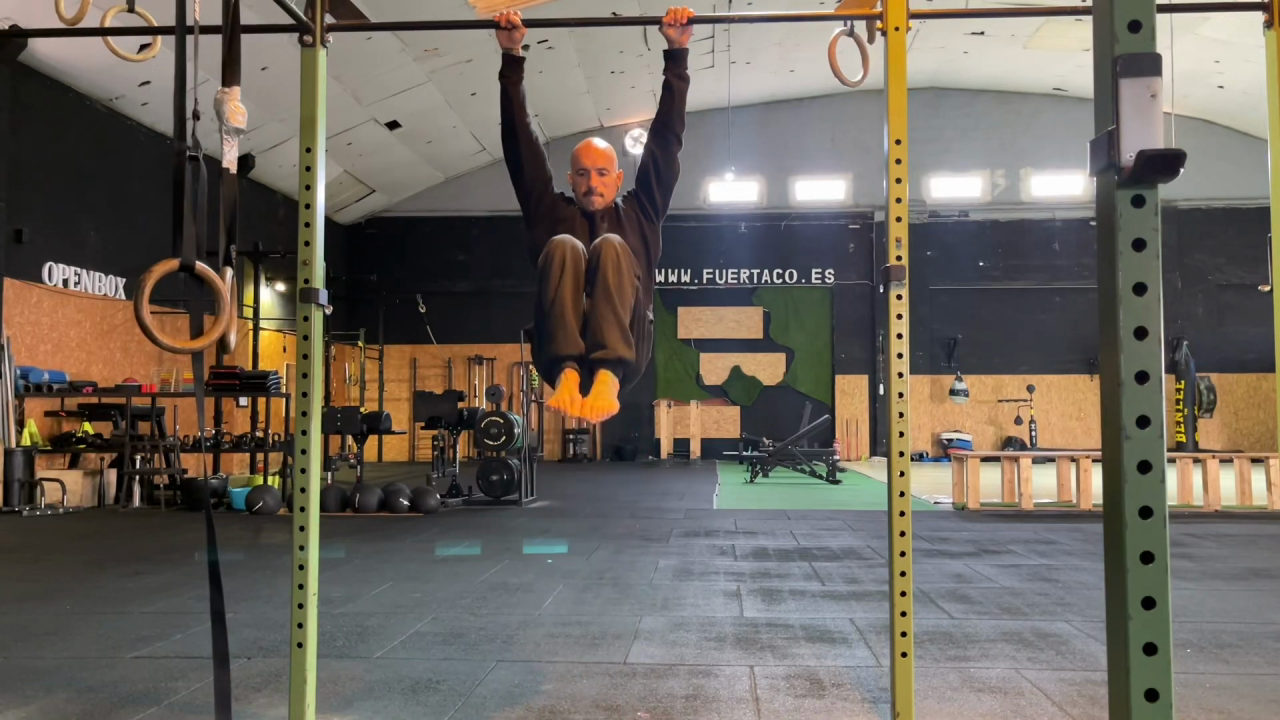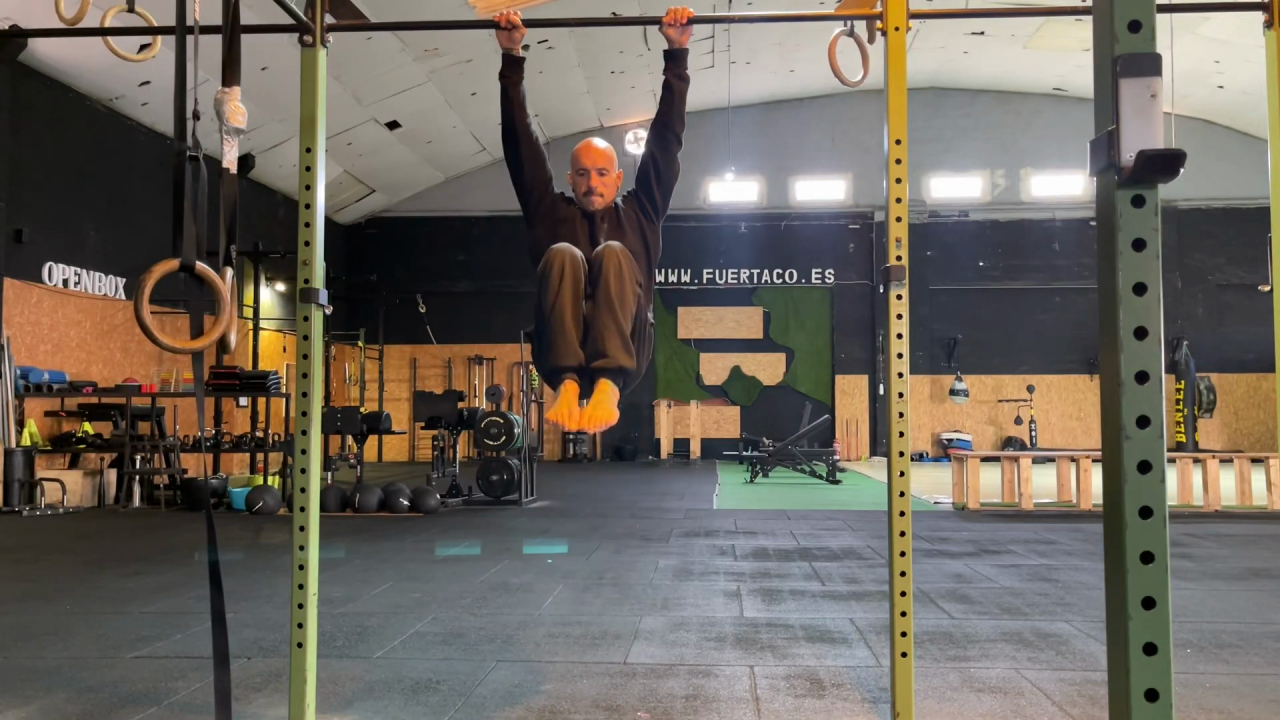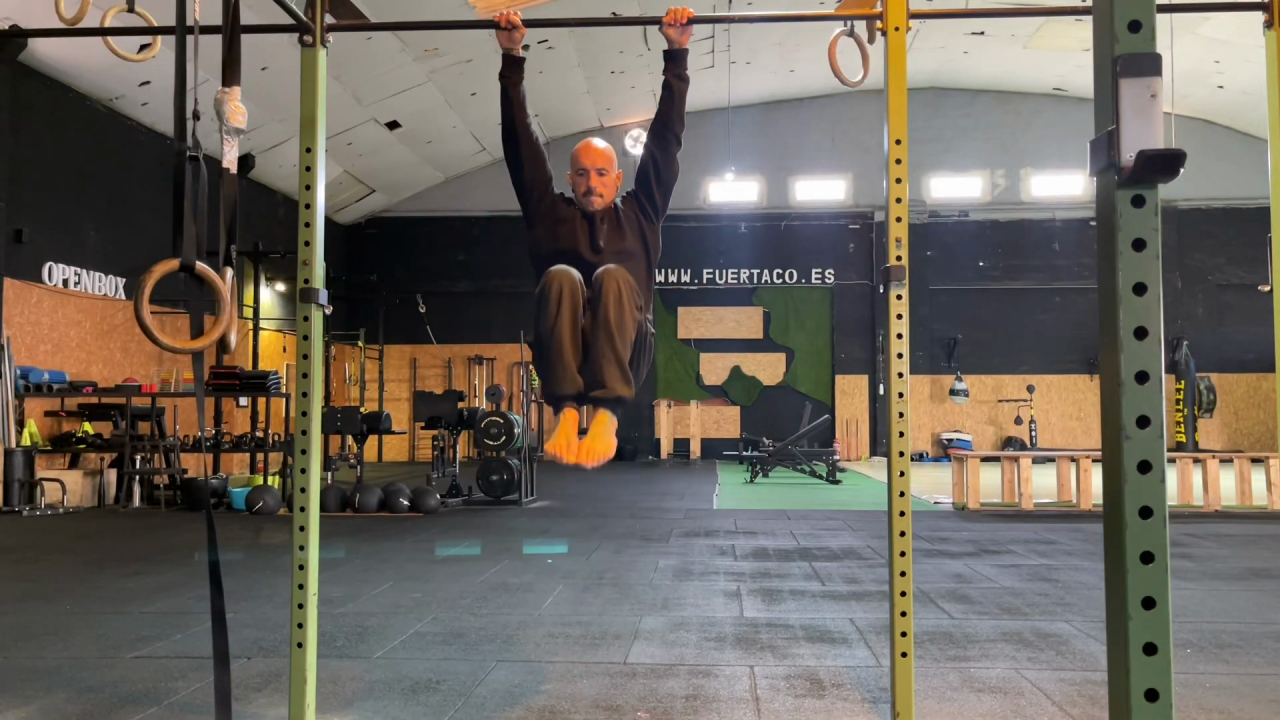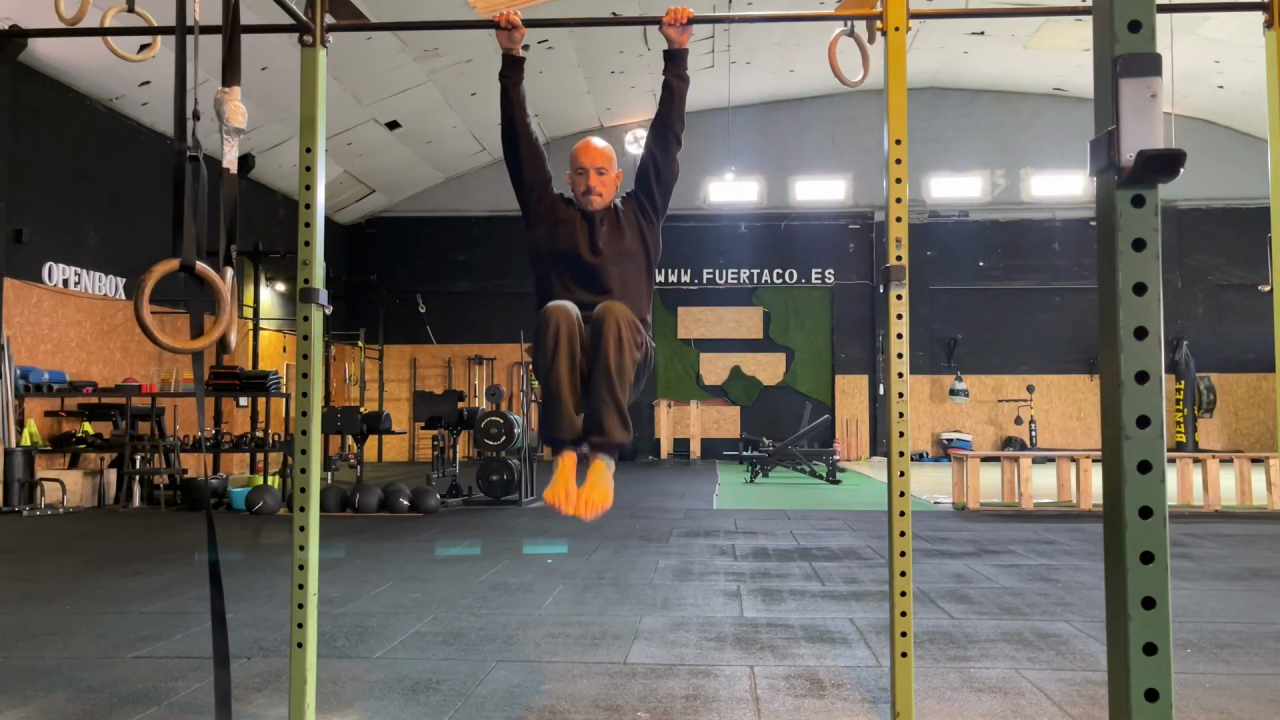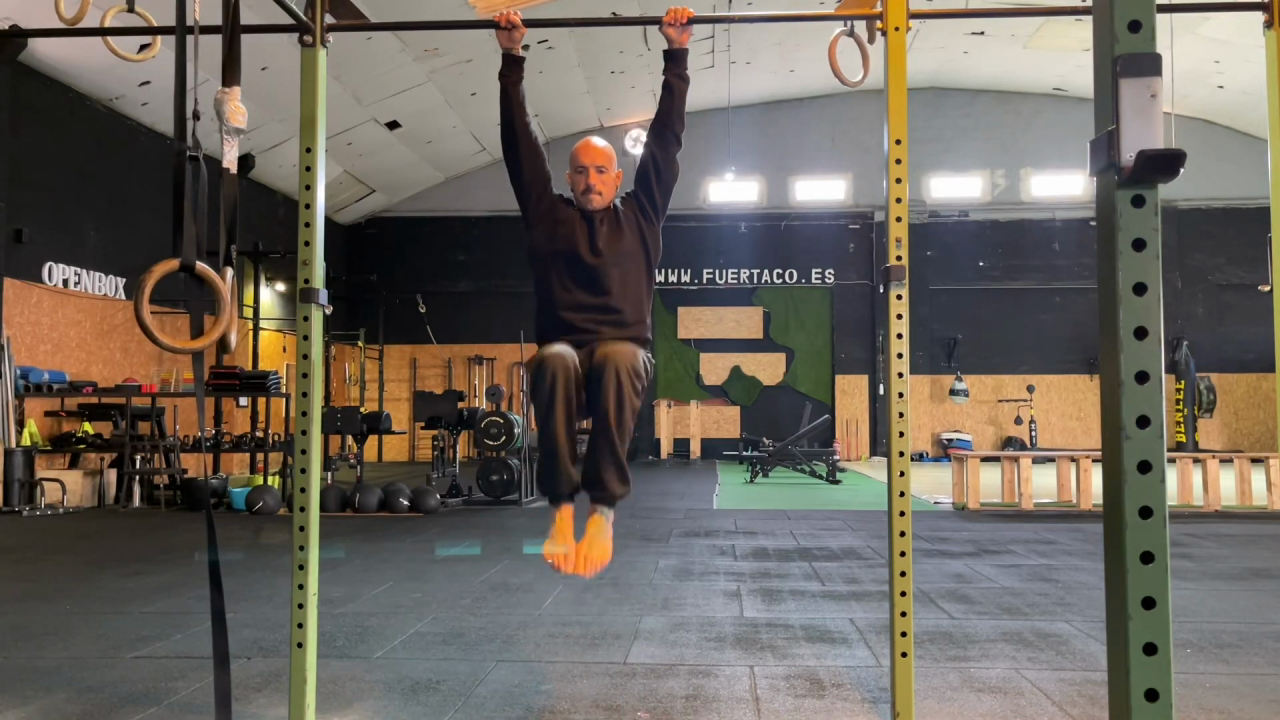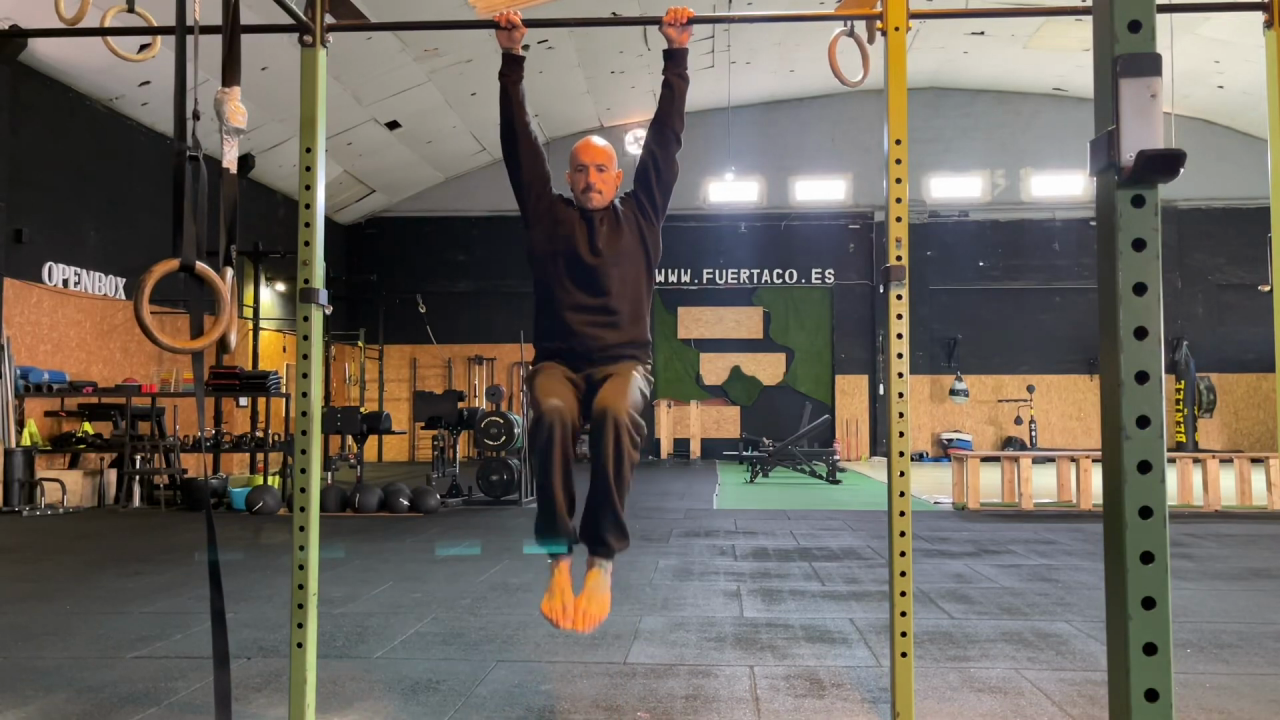
dt=0.1s
person 1, frame 1
left shoulder: (639, 213)
right shoulder: (549, 213)
left elbow: (666, 139)
right elbow: (519, 141)
left wrist: (677, 54)
right wrist: (511, 56)
left hip: (626, 344)
right hip: (560, 350)
left knee: (611, 248)
right knee: (562, 248)
left ankle: (608, 373)
right ankle: (569, 371)
person 1, frame 2
left shoulder: (640, 214)
right shoulder: (549, 214)
left elbow: (666, 140)
right elbow: (519, 141)
left wrist: (676, 54)
right wrist: (511, 57)
left hip: (626, 349)
right hip: (563, 351)
left knee: (612, 255)
right knee: (562, 256)
left ankle: (607, 381)
right ankle: (568, 382)
person 1, frame 3
left shoulder: (639, 211)
right shoulder: (547, 211)
left elbow: (666, 137)
right elbow: (519, 139)
left wrist: (677, 53)
right wrist: (512, 59)
left hip: (622, 350)
right hip: (567, 348)
left knee: (612, 279)
right knee: (562, 279)
left ankle: (604, 412)
right ankle: (569, 410)
person 1, frame 4
left shoulder: (639, 214)
right shoulder: (549, 213)
left elbow: (665, 140)
right elbow: (520, 143)
left wrist: (677, 53)
right wrist: (512, 58)
left hip: (620, 364)
right hip: (567, 363)
left knee: (613, 314)
right knee: (559, 314)
left ankle: (603, 458)
right ankle: (566, 454)
person 1, frame 5
left shoulder: (640, 212)
right shoulder: (547, 212)
left elbow: (666, 138)
right elbow: (518, 141)
left wrist: (676, 55)
right wrist: (511, 59)
left hip: (623, 350)
right hip: (563, 350)
left knee: (614, 372)
right knee: (555, 367)
left ankle: (601, 509)
right ankle: (562, 506)
person 1, frame 6
left shoulder: (638, 213)
right shoulder: (548, 214)
left elbow: (664, 140)
right elbow: (519, 144)
left wrist: (676, 53)
right wrist: (511, 58)
left hip: (623, 365)
right hip: (559, 363)
left knee: (614, 414)
right knee: (551, 415)
left ankle: (601, 560)
right ankle: (559, 558)
